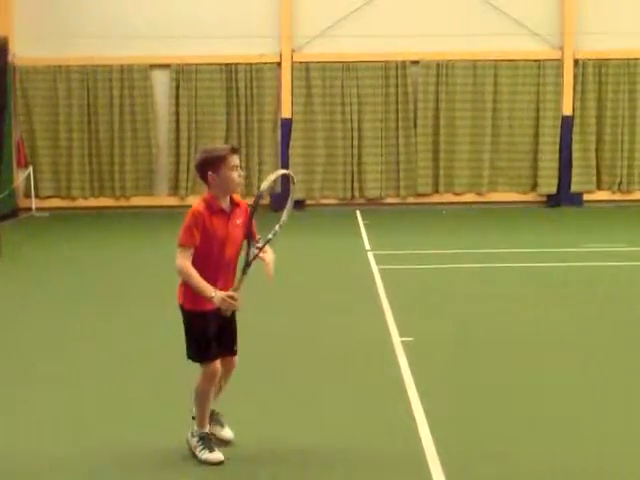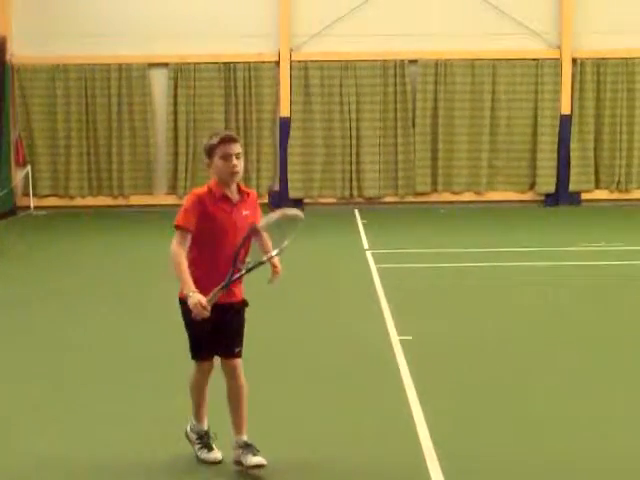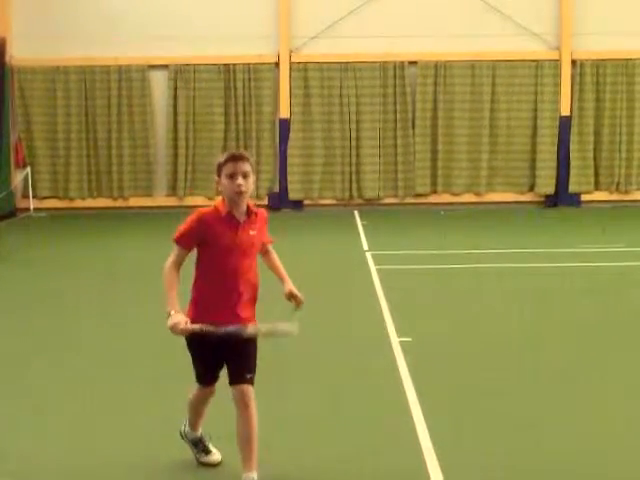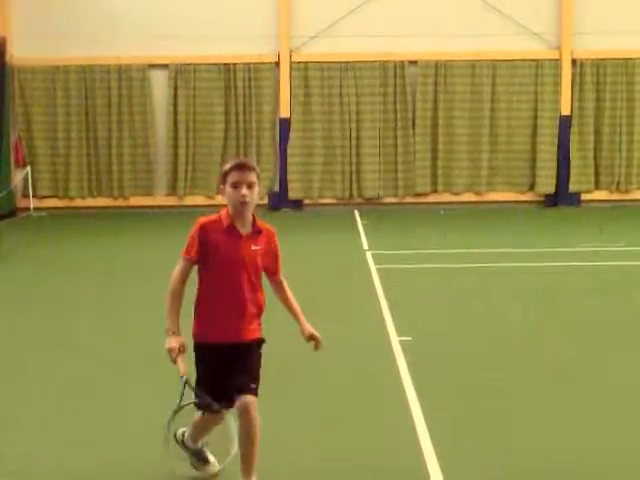
dt=0.5s
person 1, frame 1
left shoulder: (241, 208)
right shoulder: (198, 213)
left elbow: (258, 242)
right elbow: (182, 264)
left wrist: (267, 255)
right wrist: (212, 294)
left hip: (224, 300)
right hip: (197, 303)
left knee: (229, 362)
right knee: (212, 367)
left ankle: (207, 410)
right ankle: (200, 434)
person 1, frame 2
left shoulder: (250, 199)
right shoulder: (198, 200)
right elbow: (177, 248)
left wrist: (271, 255)
right wrist: (190, 293)
left hip: (232, 297)
right hip: (200, 300)
left knee: (234, 367)
right knee: (204, 365)
left ankle: (242, 444)
right ankle: (198, 429)
person 1, frame 3
left shoulder: (259, 218)
right shoulder: (203, 219)
right elbow: (172, 264)
left wrist: (286, 281)
right wrist: (174, 311)
left hip: (242, 323)
right hip: (204, 322)
left knee: (244, 394)
right knee: (206, 388)
right ankle: (192, 432)
person 1, frame 4
left shoulder: (266, 235)
right shoulder: (205, 229)
left elbow: (277, 280)
right elbow: (178, 279)
left wrist: (301, 322)
right wrist: (173, 332)
left hip: (248, 337)
right hip: (210, 338)
left knee: (247, 406)
right knee: (215, 411)
right ankle: (189, 439)
